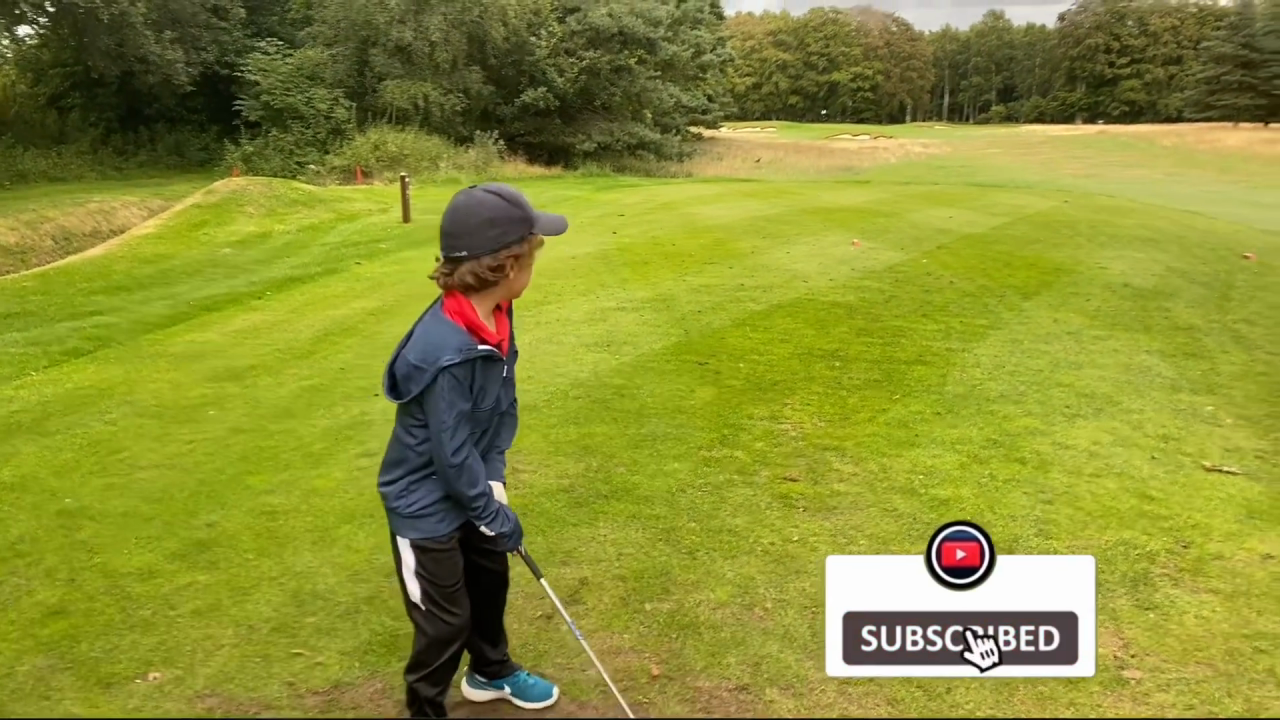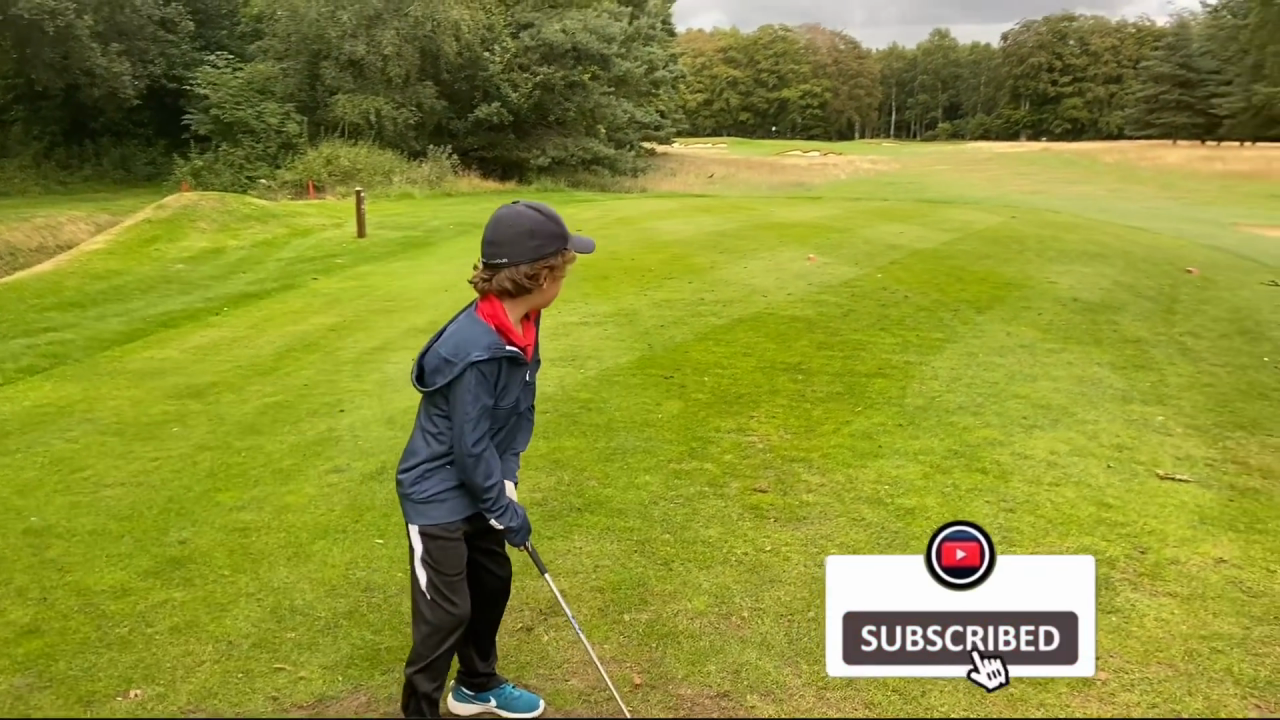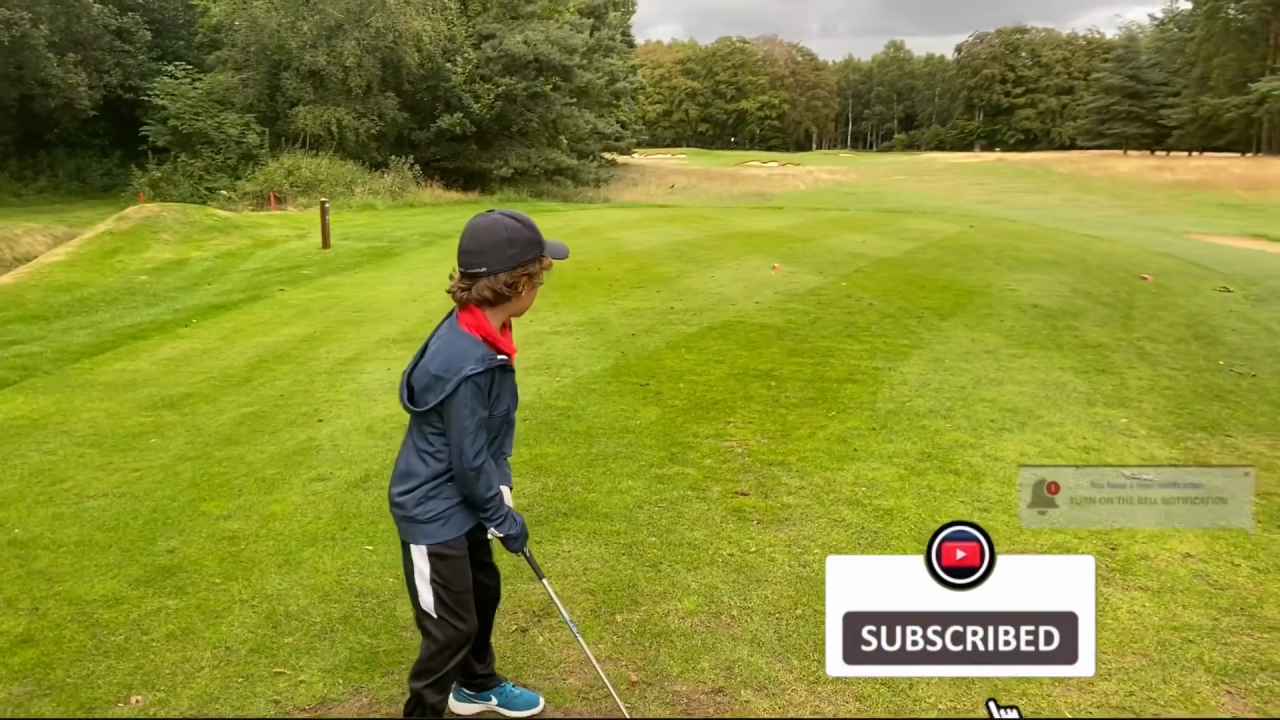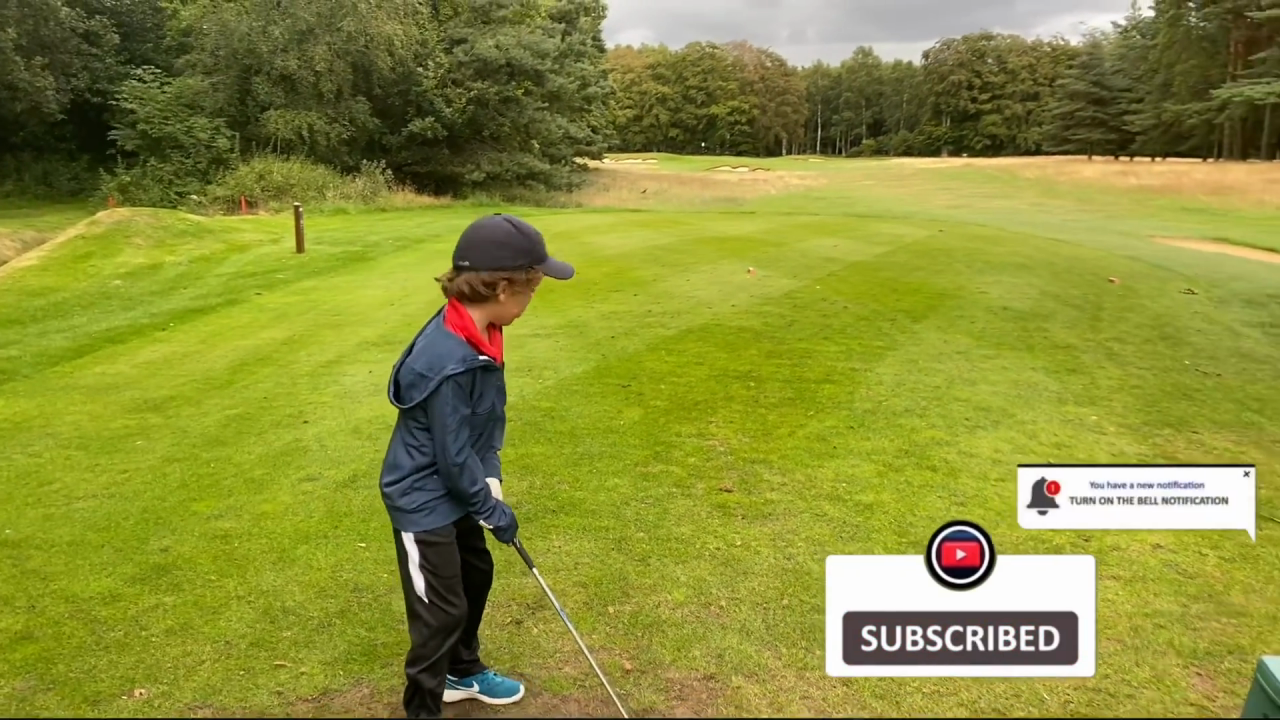
dt=0.4s
person 1, frame 1
left shoulder: (495, 316)
right shoulder: (443, 354)
left elbow: (503, 406)
right elbow: (452, 453)
left wrist: (495, 481)
right wrist: (492, 513)
left hip: (468, 488)
right hip: (426, 502)
left knee: (490, 579)
right knee: (445, 619)
left ankle: (491, 672)
person 1, frame 2
left shoulder: (522, 325)
right shoulder: (472, 351)
left elbow: (520, 411)
right elbow: (470, 446)
left wrist: (508, 481)
right wrist: (504, 509)
left hip: (479, 486)
right hip: (439, 493)
left knee: (493, 582)
right knee: (447, 612)
person 1, frame 3
left shoulder: (487, 334)
right shoulder: (464, 364)
left elbow: (496, 429)
right elbow: (469, 459)
left wrist: (502, 490)
right wrist: (503, 518)
left hip: (462, 501)
right hip: (433, 510)
left knee: (483, 590)
right knee: (451, 625)
person 1, frame 4
left shoulder: (478, 333)
right shoulder: (448, 364)
left elbow: (489, 420)
right elbow: (453, 455)
left wrist: (492, 481)
right wrist: (491, 510)
left hip: (455, 490)
right hip: (423, 500)
left knee: (475, 576)
right knee: (442, 611)
left ankle: (463, 672)
